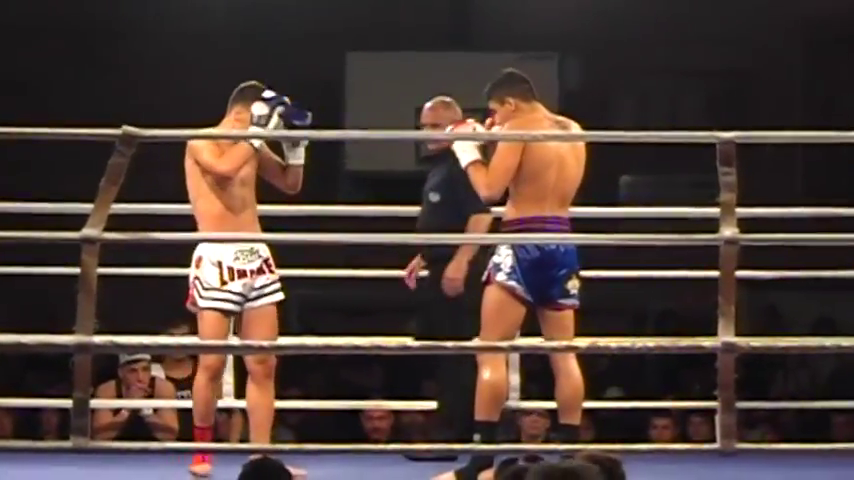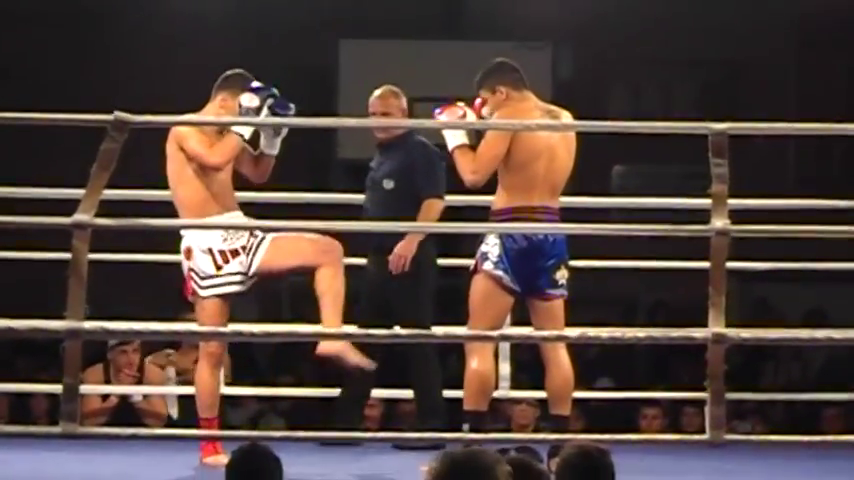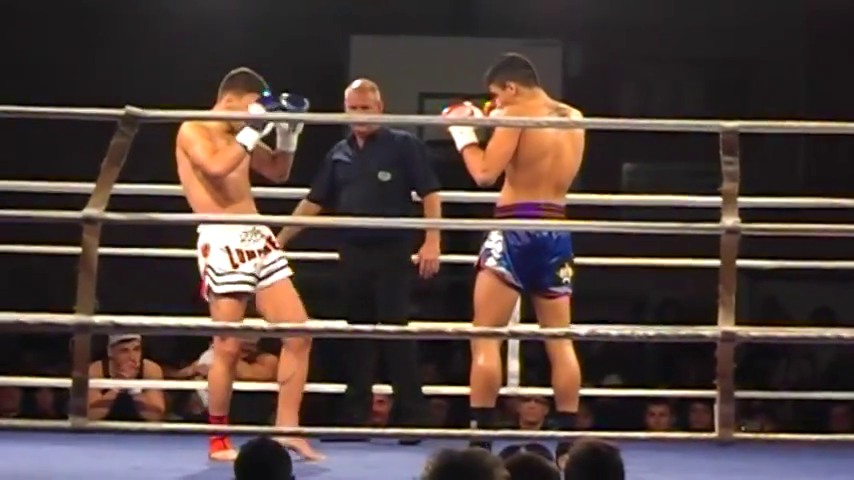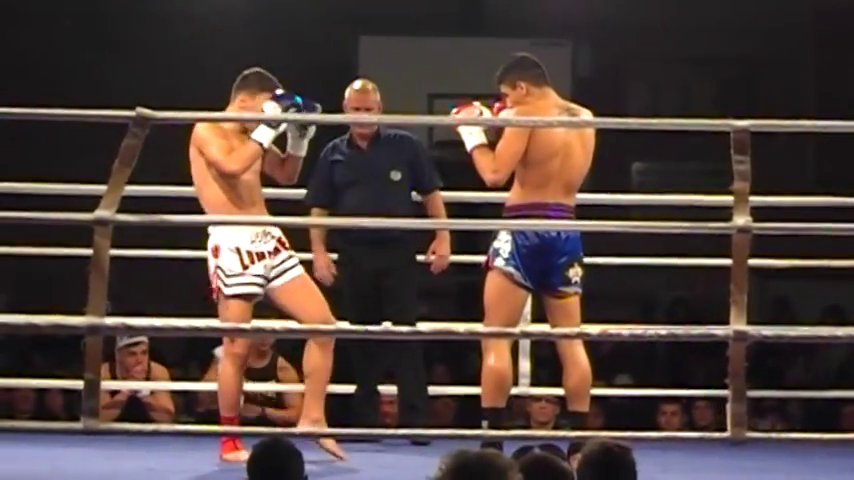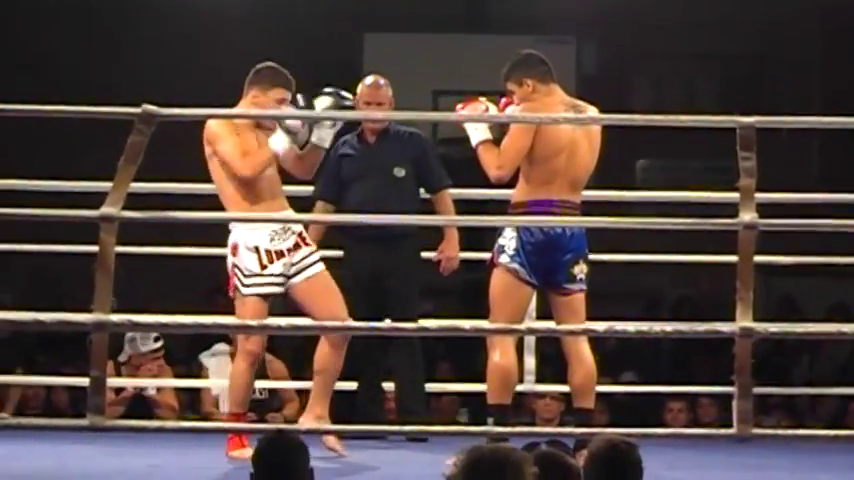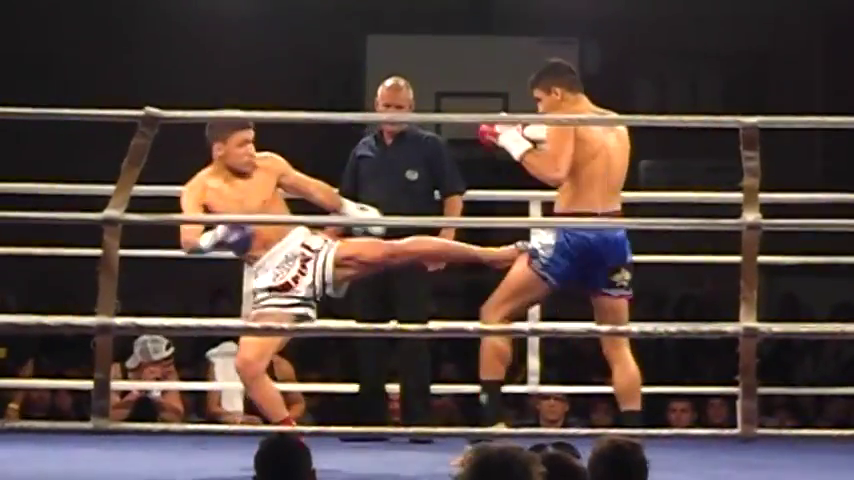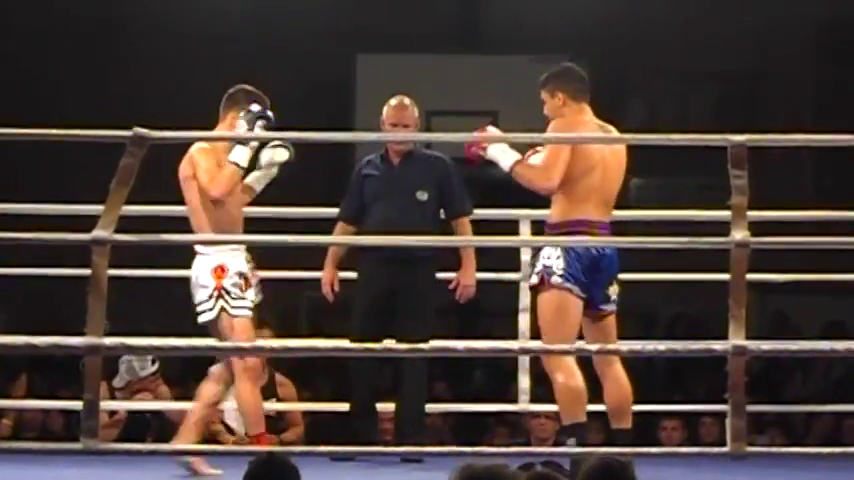
dt=0.4s
person 1, frame 1
left shoulder: (519, 127)
right shoulder: (573, 131)
left elbow: (489, 189)
left wrist: (466, 145)
right wrist: (491, 137)
left hip: (523, 246)
right hip: (561, 245)
left knee: (491, 353)
right knee: (564, 354)
person 1, frame 2
left shoulder: (509, 116)
right shoulder: (564, 120)
left elbow: (474, 175)
left wrist: (454, 129)
right wrist: (481, 122)
left hip: (512, 235)
right hip: (551, 234)
left knee: (479, 342)
right knee: (554, 344)
person 1, frame 3
left shoulder: (516, 114)
right shoulder: (574, 119)
left elbow: (485, 173)
left wrist: (463, 129)
right wrist: (493, 122)
left hip: (516, 231)
right hip: (556, 232)
left knee: (485, 339)
right knee: (560, 342)
left ankle: (480, 442)
person 1, frame 4
left shoulder: (526, 114)
right shoulder: (584, 119)
left elbow: (495, 174)
left wrist: (472, 131)
left hip: (525, 230)
right hip: (565, 231)
left knee: (496, 340)
right knee: (571, 342)
left ankle: (492, 443)
person 1, frame 5
left shoulder: (532, 112)
right shoulder: (591, 117)
left elbow: (499, 170)
left wrist: (477, 127)
left hip: (530, 228)
right hip: (571, 229)
left knee: (501, 337)
right knee: (576, 339)
person 1, frame 6
left shoulder: (564, 121)
right shoulder: (617, 126)
left elbow: (555, 173)
left wrist: (513, 141)
right wrist: (538, 136)
left hip: (571, 234)
right hip: (612, 236)
left knee: (493, 315)
right knee: (617, 347)
left ankle: (490, 423)
person 1, frame 7
left shoulder: (564, 126)
right shoulder: (614, 137)
left elbow: (547, 182)
left wrist: (501, 152)
right wrist: (539, 157)
left hip: (569, 245)
right hip: (603, 246)
left knee: (558, 356)
right knee: (608, 359)
person 2, frame 1
left shoulder: (253, 147)
right shoulder: (202, 142)
left elbow: (291, 183)
right elbow: (224, 167)
left wrist: (294, 143)
right wrist: (260, 128)
left hip: (257, 258)
right hip: (217, 259)
left knee: (262, 365)
right knee: (212, 363)
person 2, frame 2
left shoulder: (226, 133)
right shoulder: (186, 129)
left elbow: (257, 173)
right elbow: (214, 160)
left wrist: (273, 132)
right wrist: (247, 119)
left hip: (242, 234)
right hip: (206, 244)
left knee: (328, 249)
right knee: (212, 350)
left ankle: (332, 338)
right ankle: (210, 444)
person 2, frame 3
left shoulder: (239, 135)
right shoulder: (193, 131)
left elbow: (278, 172)
right elbow: (216, 168)
left wrist: (287, 131)
right wrist: (255, 129)
left hip: (259, 238)
right hip: (222, 244)
left knee: (298, 336)
right knee: (228, 347)
left ankle: (286, 427)
right ankle: (219, 440)
person 2, frame 4
left shoulder: (251, 136)
right shoulder: (207, 131)
left elbow: (286, 175)
right elbow: (232, 166)
left wrist: (297, 136)
right wrist: (268, 127)
left hip: (269, 240)
right hip: (233, 245)
left knee: (323, 326)
right knee: (237, 347)
left ankle: (313, 419)
right ankle: (230, 441)
person 2, frame 5
left shoulder: (267, 130)
right shoulder: (219, 127)
left elbow: (304, 169)
right elbow: (246, 169)
left wrist: (323, 126)
right wrist: (285, 134)
left hip: (291, 236)
right hip: (252, 242)
left knee: (338, 325)
right knee: (251, 346)
left ankle: (316, 414)
right ankle: (236, 437)
person 2, frame 6
left shoulder: (268, 165)
right shoulder: (198, 188)
left elbow: (315, 189)
right elbow: (188, 238)
left wrist: (353, 210)
right wrist: (217, 237)
left hip: (308, 252)
right hip: (272, 280)
left knee: (394, 249)
right knee: (247, 365)
left ankle: (494, 255)
person 2, frame 7
left shoulder: (219, 155)
right shoulder: (203, 152)
right elbow: (216, 192)
left wrist: (266, 168)
right wrist: (246, 146)
left hip: (232, 266)
right hip: (220, 268)
left knee: (234, 364)
right knee: (249, 364)
left ankle: (185, 442)
person 3, frame 1
left shoulder: (465, 164)
right shoulder: (438, 164)
left elbow: (481, 215)
left wrist: (461, 262)
right wrist: (421, 259)
left hip: (457, 271)
right hip: (439, 268)
left knee: (453, 350)
right knee: (429, 345)
left ankle: (453, 434)
right ankle: (463, 424)
person 3, frame 2
left shoulder: (420, 151)
right shoulder: (381, 155)
left elbow: (434, 201)
left wrist: (411, 241)
left hip: (409, 260)
right hip: (380, 259)
left knee: (417, 342)
right knee: (365, 339)
left ankle: (432, 424)
right ankle: (346, 421)
person 3, frame 3
left shoulder: (404, 145)
right shoulder: (339, 153)
left elbow: (430, 194)
right elbow: (314, 202)
left wrist: (432, 242)
right wrist: (279, 240)
left hip: (392, 252)
right hip: (354, 253)
right knee: (357, 334)
left ankle: (413, 416)
right ankle: (355, 417)
person 3, frame 4
left shoulder: (405, 145)
right shoulder: (333, 153)
left elbow: (431, 193)
right elbow: (319, 209)
left wrist: (443, 237)
right wrist: (319, 252)
left hip: (397, 251)
right hip: (355, 254)
right knee: (362, 335)
left ankle: (415, 419)
right ankle: (365, 418)
person 3, frame 5
left shoulder: (413, 143)
right shoulder: (343, 149)
left elbow: (440, 191)
right elbow: (326, 202)
left wrist: (451, 237)
right wrist: (311, 244)
left hip: (401, 248)
right hip: (359, 250)
left knee: (405, 330)
right knee: (364, 332)
left ankle: (414, 417)
right ankle: (368, 416)
person 3, frame 6
left shoulder: (430, 146)
right shoulder: (363, 149)
left elbow: (453, 196)
right elbow: (346, 202)
left wrist: (446, 237)
left knee: (413, 334)
right knee: (370, 334)
left ankle: (417, 418)
right ankle: (370, 416)
person 3, frame 7
left shoulder: (437, 166)
right shoulder: (367, 168)
left elbow: (460, 217)
right elbow: (347, 222)
left wrist: (468, 265)
right wrist: (330, 265)
left hip: (417, 271)
right hip: (373, 269)
left knee: (413, 354)
left ankle: (411, 437)
right ankle: (360, 435)
